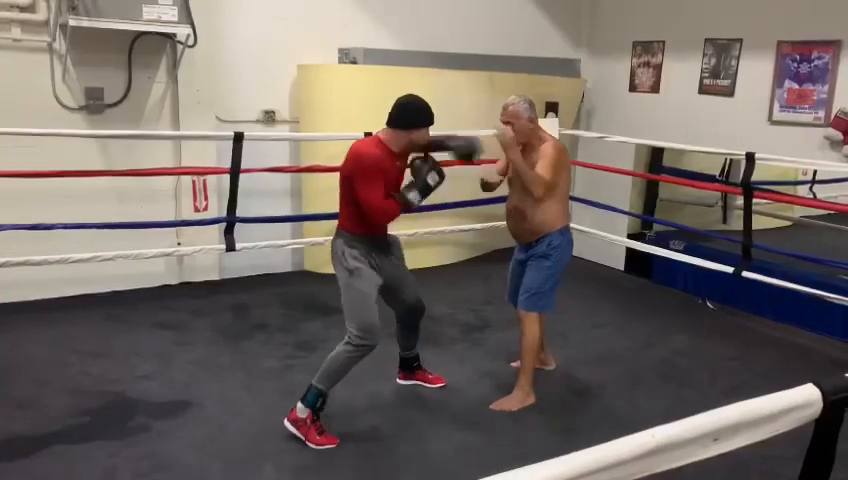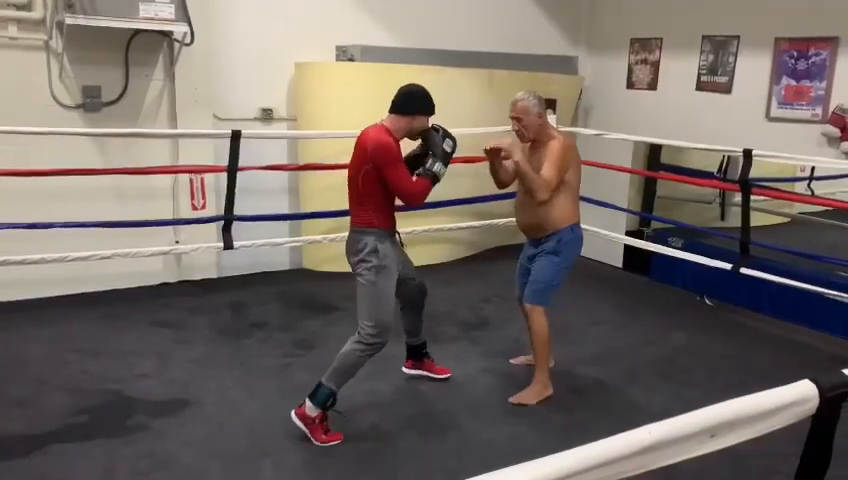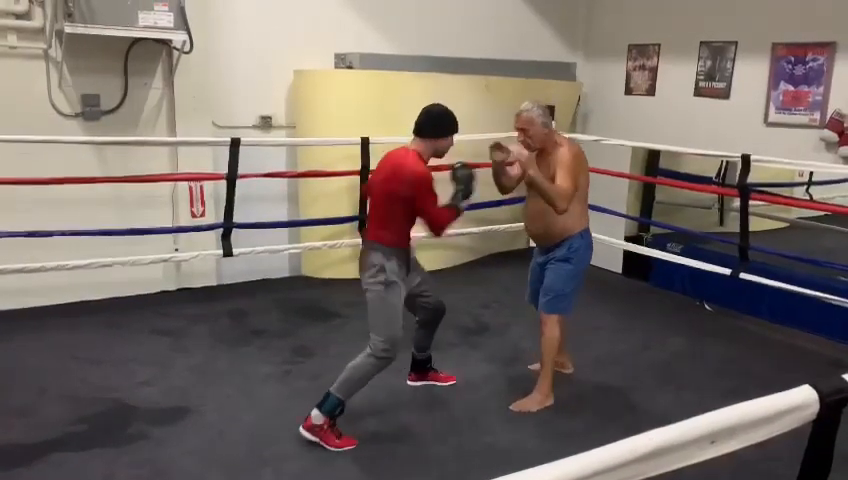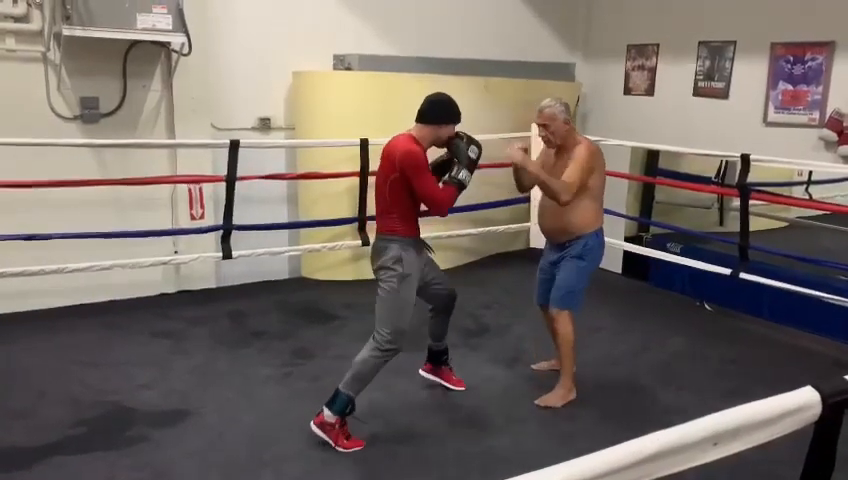
dt=0.7s
person 1, frame 1
left shoulder: (397, 147)
right shoulder: (364, 154)
left elbow: (424, 148)
right elbow: (379, 213)
left wrist: (450, 144)
right wrist: (420, 187)
left hip: (383, 245)
right hip: (354, 249)
left knee: (412, 306)
right knee: (364, 337)
left ankle: (409, 369)
right ankle: (304, 412)
person 1, frame 2
left shoulder: (379, 136)
right shoulder: (382, 143)
right elbow: (412, 196)
left wrist: (422, 153)
right wrist: (439, 159)
left hip: (383, 238)
right hip: (372, 243)
left knee: (415, 291)
right knee: (373, 334)
left ankle: (416, 358)
right ankle: (312, 409)
person 1, frame 3
left shoulder: (400, 158)
right shoulder: (416, 172)
right elbow: (438, 226)
right wrist: (461, 194)
left hip: (399, 255)
right hip: (383, 260)
left knee: (433, 308)
right knee: (384, 349)
left ankle: (421, 369)
right ankle: (320, 419)
person 1, frame 4
left shoulder: (408, 146)
right shoulder: (408, 152)
left elbow: (422, 181)
right elbow: (439, 204)
left wrist: (449, 160)
right wrist: (465, 167)
left hip: (409, 244)
right hip: (397, 250)
left knee: (445, 295)
right knee: (388, 341)
left ankle: (436, 363)
right ankle: (331, 416)
person 2, frame 1
left shoulder: (550, 148)
right shoulder: (516, 148)
left elbow: (538, 190)
right elbow: (497, 176)
left wrist: (508, 151)
right wrist: (490, 178)
left hip: (550, 244)
right hip: (525, 242)
left knee: (528, 311)
right knee: (521, 304)
left ankle: (524, 391)
right ankle: (543, 357)
person 2, frame 2
left shoulder: (558, 145)
right shoulder: (526, 144)
left elbow: (542, 193)
right elbow: (504, 182)
left wrist: (519, 159)
right wrist: (495, 160)
left hip: (559, 240)
right hip: (535, 239)
left knee: (534, 306)
right knee: (526, 300)
left ankle: (541, 383)
right ankle: (541, 354)
person 2, frame 3
left shoulder: (566, 153)
right shoulder: (534, 151)
left elbow: (561, 203)
right elbow: (505, 188)
left wrist: (530, 170)
right wrist: (498, 165)
left hip: (571, 246)
right hip: (545, 245)
left knee: (550, 314)
right knee: (544, 306)
left ankle: (543, 392)
right ankle: (561, 360)
person 2, frame 4
left shoulder: (584, 151)
right shoulder: (550, 150)
left elbow: (563, 194)
right elbow: (524, 186)
left wrist: (528, 165)
right wrist: (521, 164)
left hip: (582, 245)
right hip: (555, 244)
left knee: (559, 310)
right knee: (546, 304)
left ankle: (566, 387)
right ankle: (562, 358)
